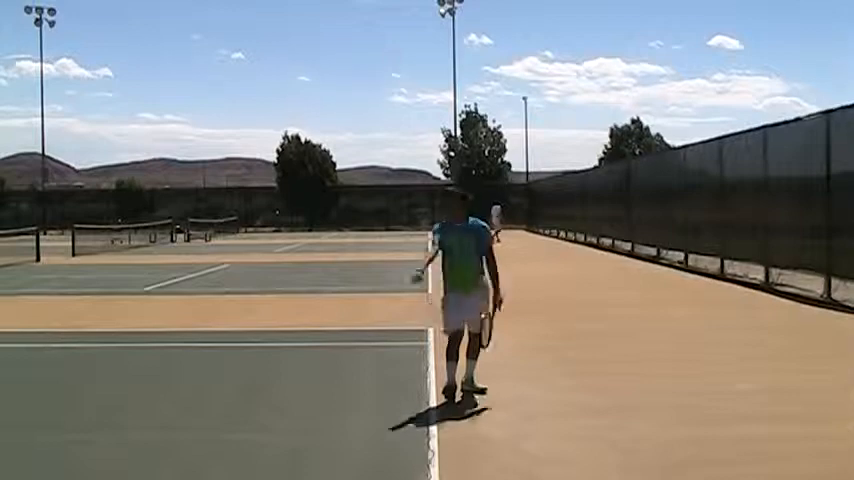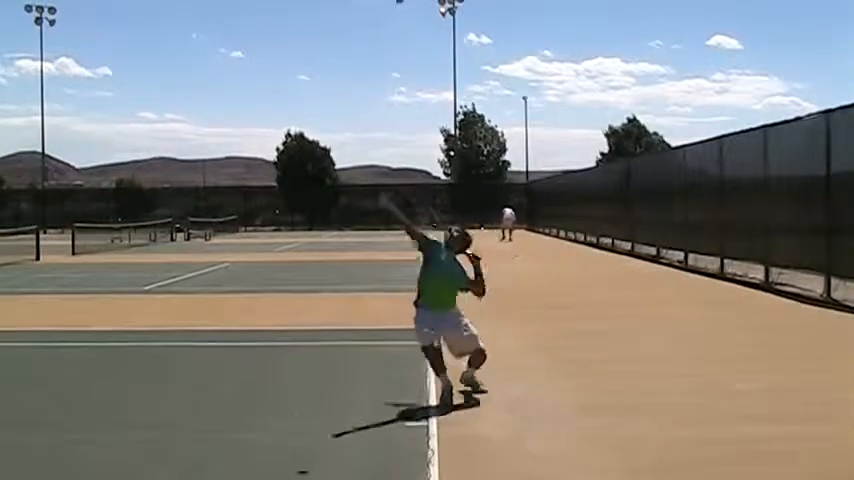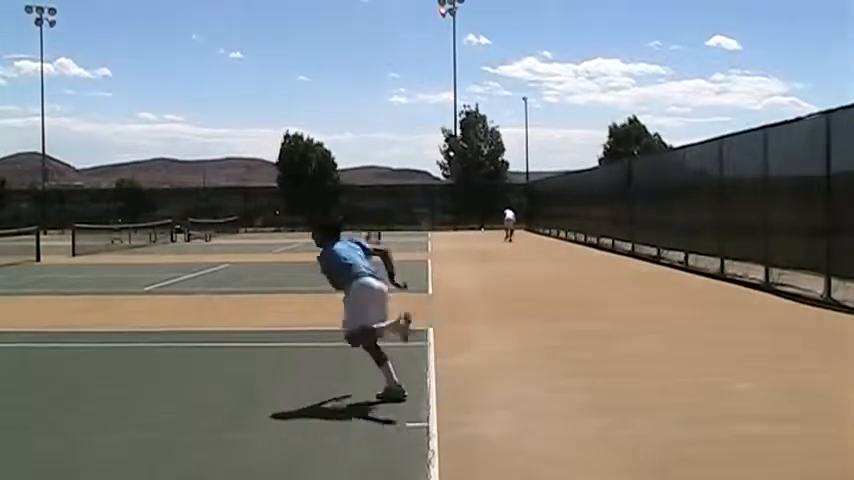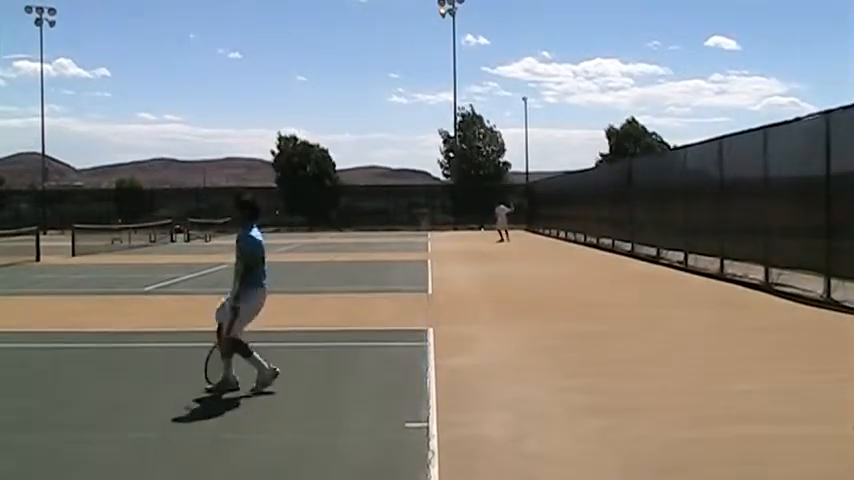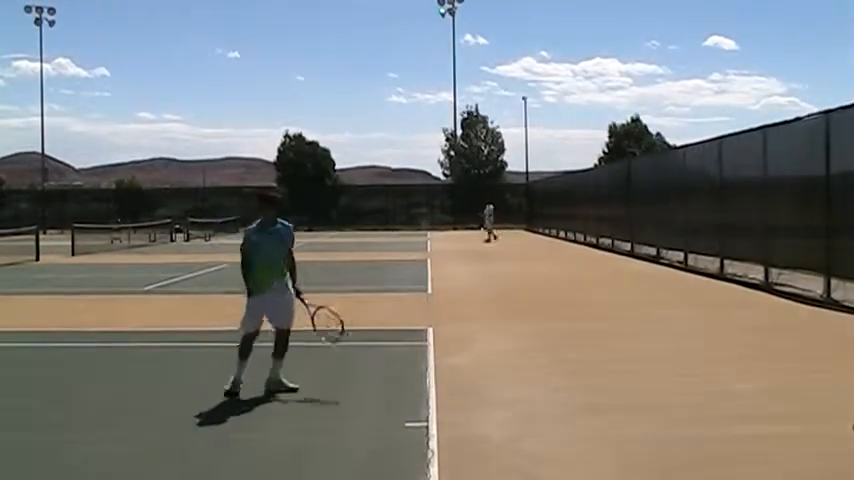
dt=0.7s
person 1, frame 1
left shoulder: (480, 228)
right shoulder: (441, 229)
left elbow: (490, 260)
right elbow: (436, 250)
left wrist: (497, 290)
right wrist: (424, 267)
left hip: (477, 289)
right hip: (454, 292)
left knee: (475, 335)
right knee: (455, 335)
left ankle: (468, 379)
right ankle: (450, 382)
person 1, frame 2
left shoulder: (459, 269)
right shoulder: (434, 248)
left elbow: (480, 293)
right elbow: (412, 231)
left wrist: (477, 267)
right wrist: (391, 208)
left hip: (450, 316)
right hip: (427, 316)
left knee: (478, 354)
right knee: (431, 350)
left ankle: (469, 376)
right ankle: (446, 385)
person 1, frame 3
left shoulder: (325, 256)
right shoulder: (352, 242)
left elbow: (338, 285)
right elbow: (384, 252)
right wrist: (392, 278)
left hip: (360, 287)
right hip: (379, 287)
left knee: (355, 337)
right knee: (368, 341)
left ankle: (397, 324)
right ankle: (394, 386)
person 1, frame 4
left shoulder: (249, 238)
right shoulder: (248, 235)
left elbow: (247, 272)
left wrist: (236, 300)
left hip: (249, 293)
right hip: (244, 293)
left knee: (227, 335)
right knee: (225, 333)
left ankle: (257, 372)
right ankle: (232, 378)
person 1, frame 5
left shoulder: (286, 230)
right shoulder: (252, 233)
right elbow: (245, 263)
left wrist: (294, 283)
right wrist: (250, 288)
left hip: (281, 289)
right hip: (258, 291)
left knee: (284, 332)
right knee: (250, 334)
left ankle: (275, 378)
right ankle: (236, 379)
